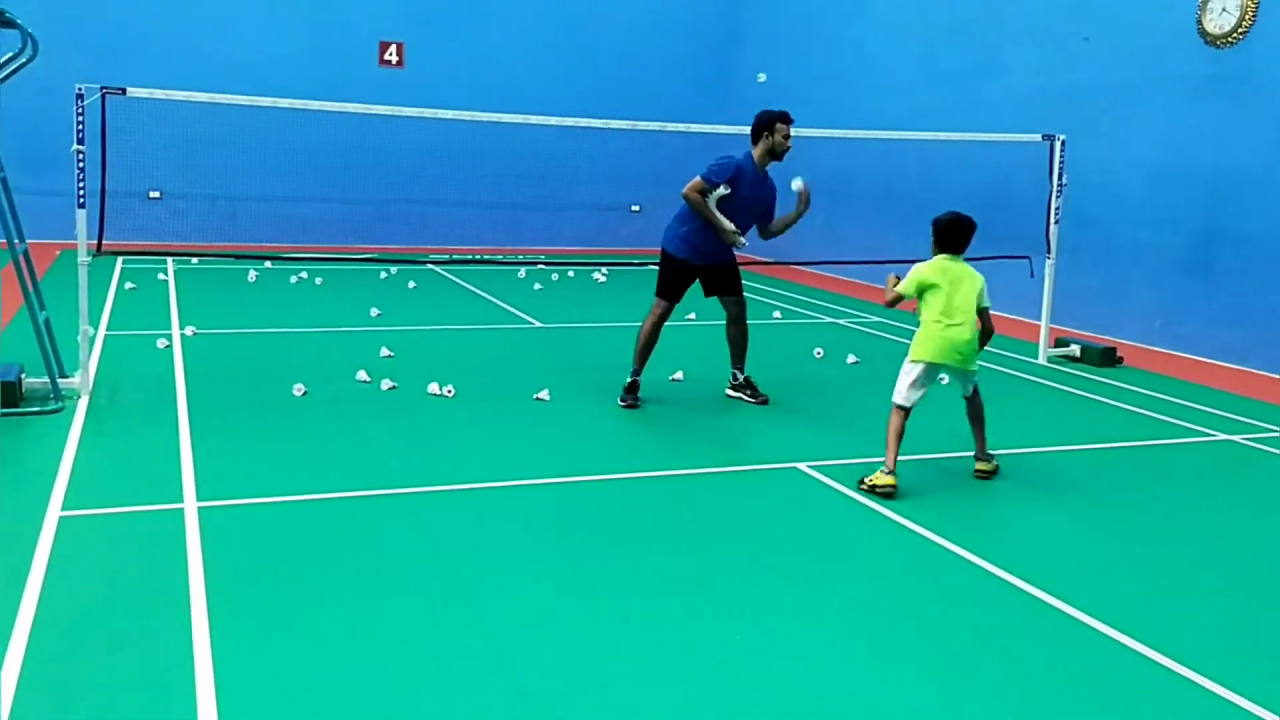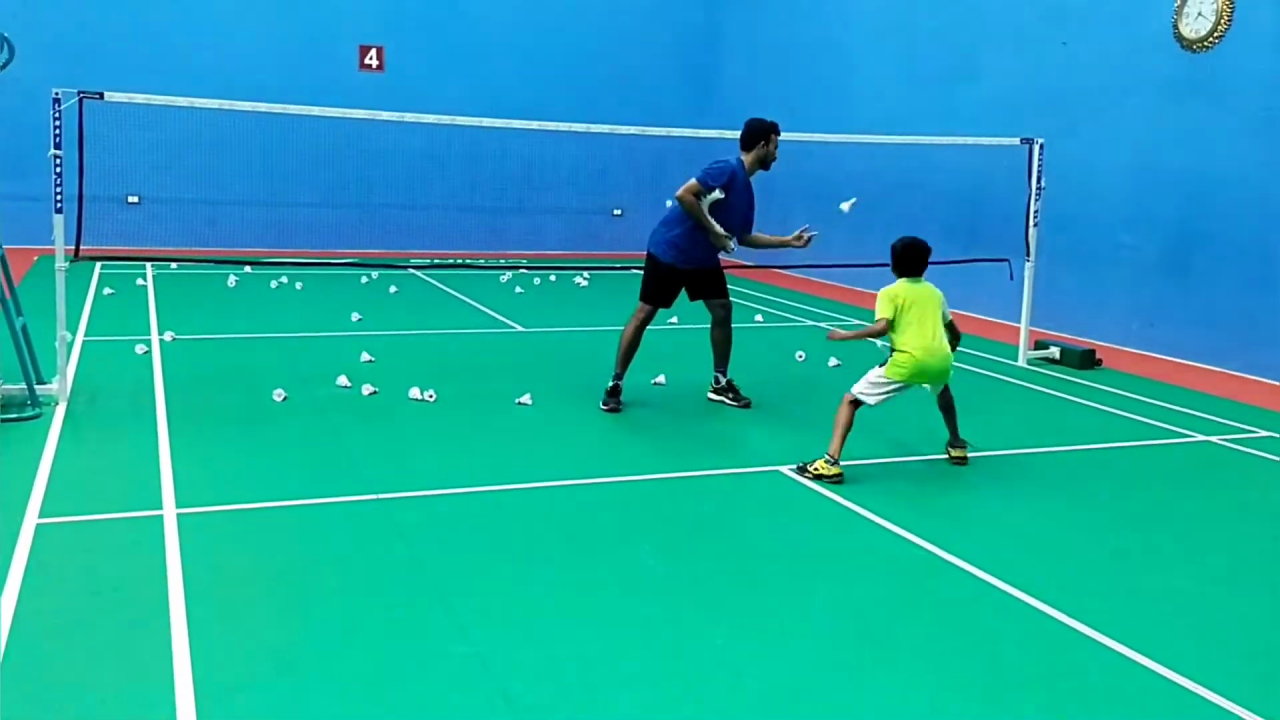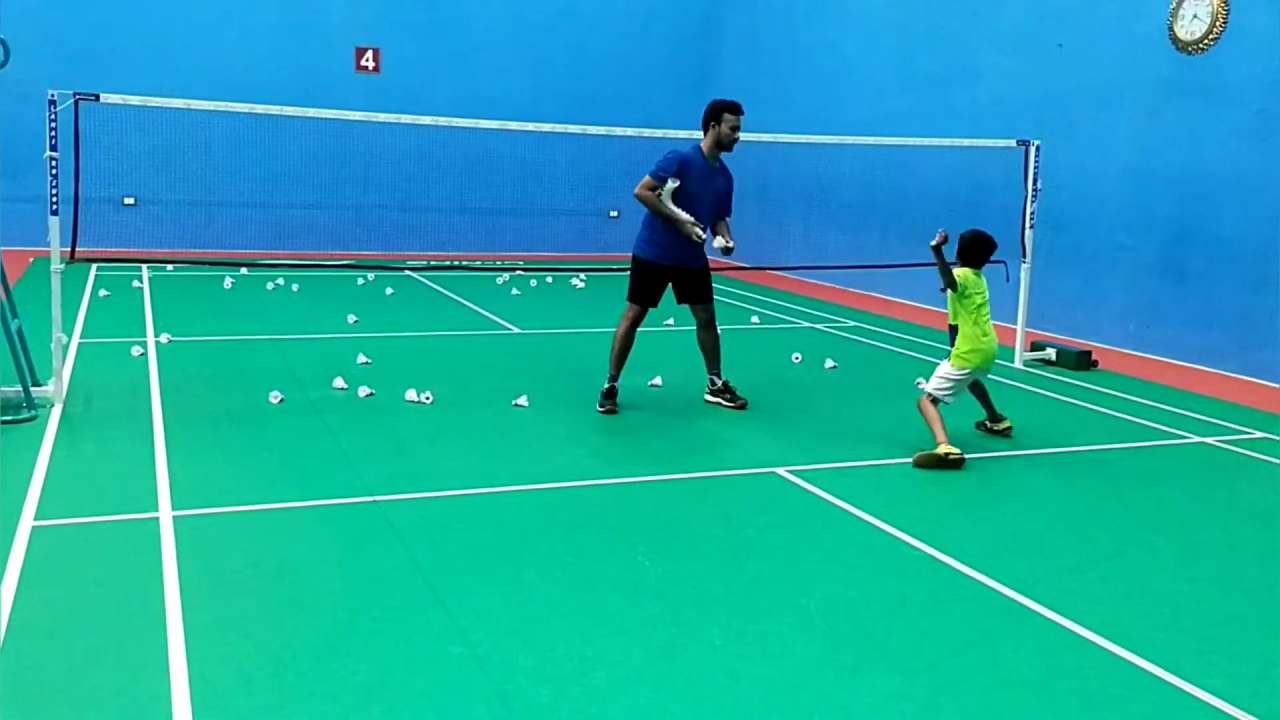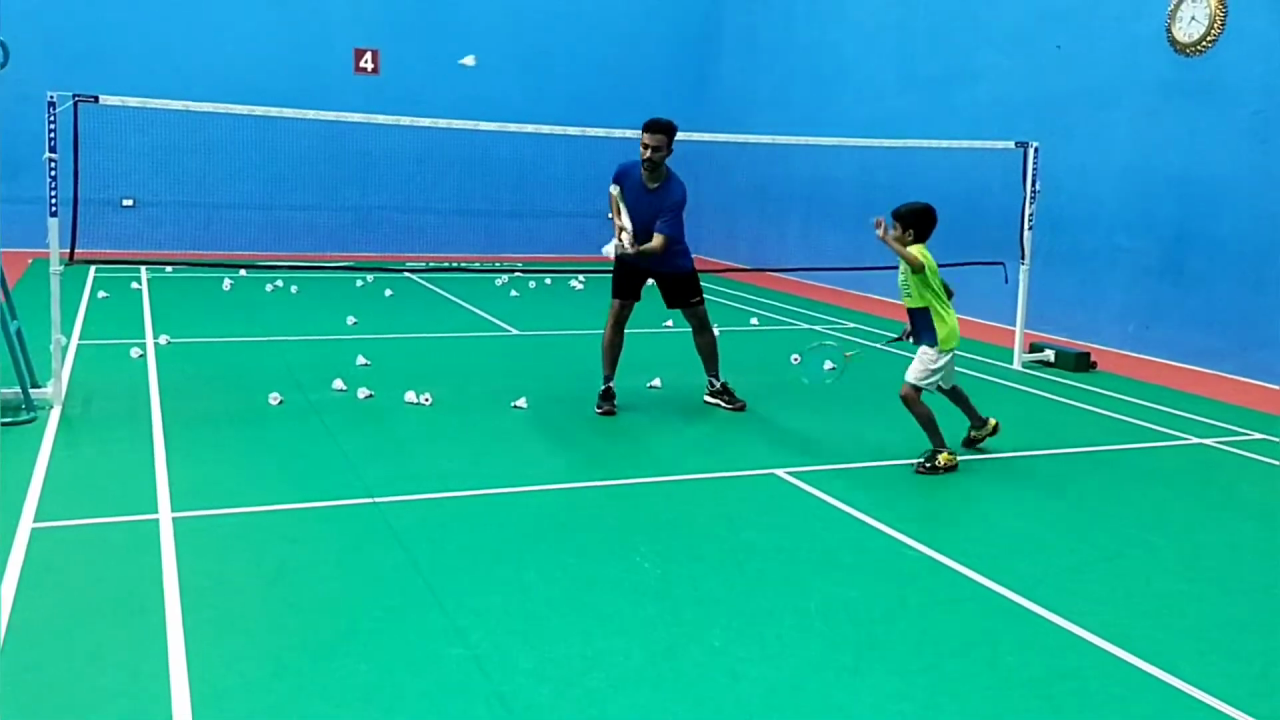
dt=0.5s
person 1, frame 1
left shoulder: (767, 185)
right shoulder: (733, 166)
left elbow: (767, 231)
right elbow: (689, 192)
left wrist: (800, 209)
right wrist: (720, 227)
left hip: (720, 255)
right hip: (682, 248)
left knee: (737, 310)
right knee: (660, 312)
left ankle: (738, 380)
right ankle: (634, 380)
person 1, frame 2
left shoulder: (746, 190)
right shoulder: (726, 170)
left elbow: (743, 236)
right elbow: (683, 195)
left wrist: (787, 241)
right wrist: (712, 230)
left hip: (703, 258)
right hip: (669, 251)
left knee: (723, 312)
right knee: (643, 314)
left ankle: (720, 383)
right ankle: (615, 384)
person 1, frame 3
left shoulder: (725, 175)
right shoulder: (681, 159)
left elbow: (720, 217)
right elbow: (641, 191)
left wrist: (725, 238)
right wrist: (678, 219)
left hip: (692, 258)
right hip: (653, 252)
left knee: (707, 317)
right knee: (633, 316)
left ankle: (716, 385)
right ankle: (611, 386)
person 1, frame 4
left shoulder: (675, 193)
right shoulder: (625, 171)
left elbow: (660, 243)
left wrist: (636, 250)
right wrist: (617, 219)
left hip: (672, 261)
right hip: (631, 255)
left knee: (699, 319)
right knee: (617, 315)
left ankle: (715, 386)
right ankle: (607, 387)
person 2, frame 1
left shoulder: (924, 269)
right shoulder: (976, 277)
left elbow: (890, 300)
right elbow: (988, 328)
left wrist: (891, 282)
right wrist: (974, 350)
left hip: (928, 348)
right hip: (964, 348)
left knee: (900, 408)
right knee: (972, 395)
left ankle: (887, 472)
right ankle: (983, 459)
person 2, frame 2
left shoulder: (890, 293)
right shoulder: (935, 293)
left elbow: (881, 329)
right elbow: (954, 332)
left wrist: (846, 335)
left hip: (906, 364)
right hip: (939, 362)
left knee: (850, 402)
right knee: (943, 388)
left ankle: (830, 462)
right ankle: (956, 446)
person 2, frame 3
left shoulder: (961, 277)
right shoulder: (979, 278)
left elbow: (948, 279)
left wrist: (937, 251)
left hip: (967, 353)
right hip: (987, 350)
left knee: (926, 399)
right knee: (970, 379)
left ankle: (945, 448)
right ankle: (997, 421)
person 2, frame 4
left shoulder: (913, 255)
right shoulder: (917, 254)
left elbow: (920, 267)
left wrist: (887, 242)
right wrist: (915, 328)
left hip: (938, 337)
right hip: (939, 332)
left knee: (909, 392)
right knee: (943, 384)
left ankle: (943, 453)
right ankle: (981, 424)
